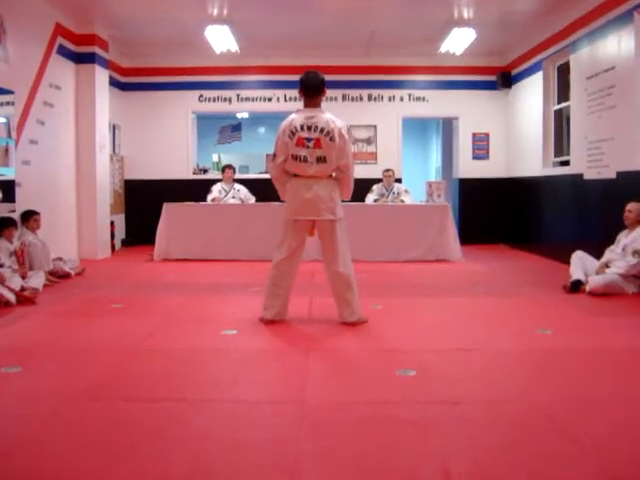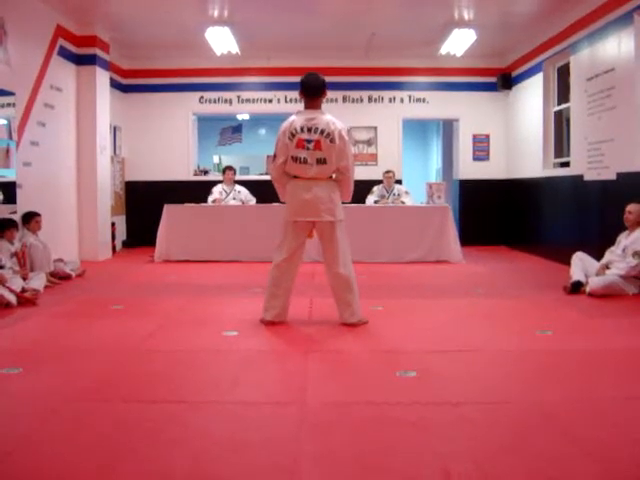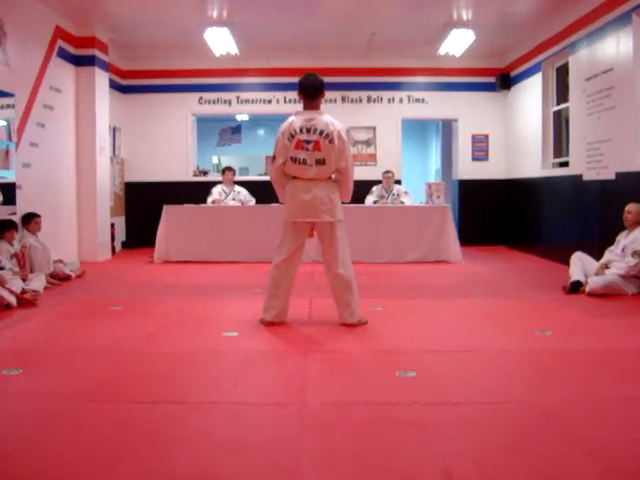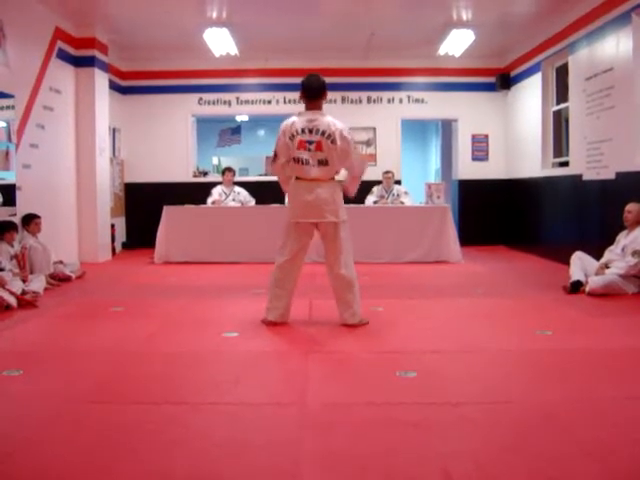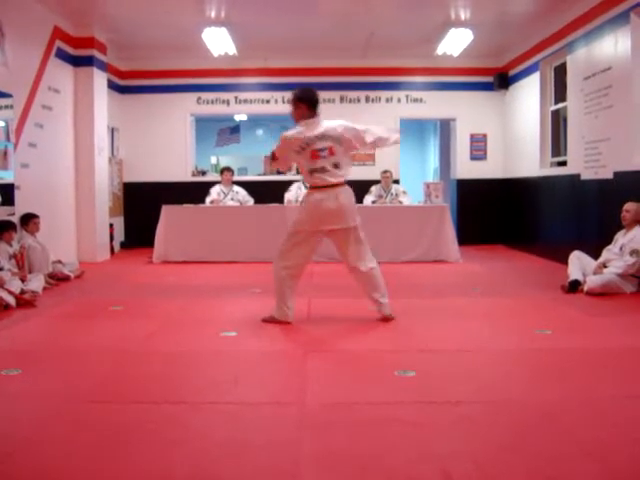
dt=0.5s
person 1, frame 1
left shoulder: (288, 124)
right shoulder: (336, 125)
left elbow: (277, 167)
right elbow: (346, 167)
left wrist: (287, 194)
right wrist: (343, 195)
left hip: (297, 194)
right hip: (326, 194)
left knee: (285, 256)
right knee: (338, 258)
left ankle: (272, 311)
right ankle: (350, 313)
person 1, frame 2
left shoulder: (288, 126)
right shoulder: (336, 126)
left elbow: (277, 168)
right elbow: (346, 168)
left wrist: (287, 195)
right wrist: (343, 197)
left hip: (297, 196)
right hip: (326, 196)
left knee: (285, 257)
right knee: (338, 259)
left ankle: (272, 313)
right ankle: (351, 314)
person 1, frame 3
left shoulder: (288, 126)
right shoulder: (335, 127)
left elbow: (277, 169)
right elbow: (345, 169)
left wrist: (287, 196)
right wrist: (342, 197)
left hip: (297, 196)
right hip: (326, 196)
left knee: (285, 258)
right knee: (338, 260)
left ankle: (272, 313)
right ankle: (350, 314)
person 1, frame 4
left shoulder: (288, 126)
right shoulder: (337, 128)
left elbow: (279, 165)
right elbow: (356, 165)
right wrist: (349, 187)
left hip: (300, 196)
right hip: (329, 196)
left knee: (287, 259)
right knee: (340, 261)
left ankle: (275, 314)
right ankle: (351, 315)
person 1, frame 5
left shoulder: (291, 138)
right shoulder: (342, 129)
left elbow: (278, 161)
right elbow: (373, 135)
right wrist: (393, 136)
left hip: (316, 203)
right hip: (344, 200)
left knee: (287, 258)
right knee: (362, 259)
left ankle: (282, 312)
right ankle: (384, 308)
